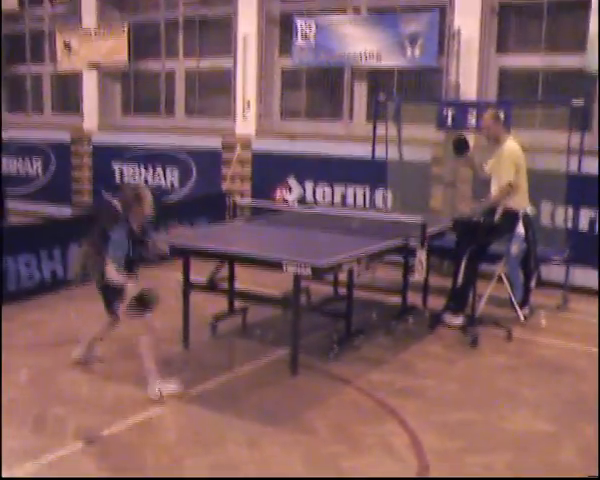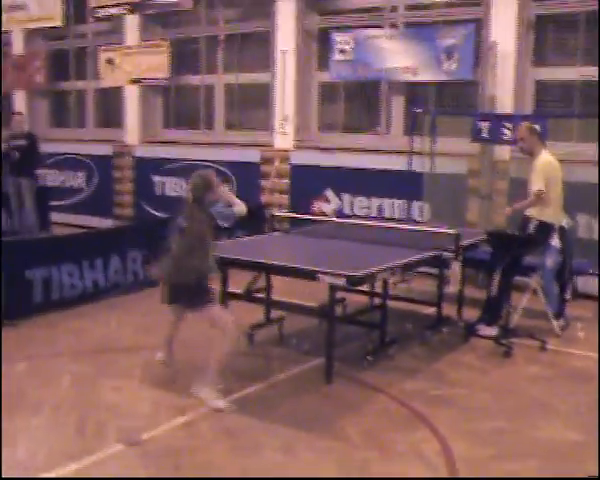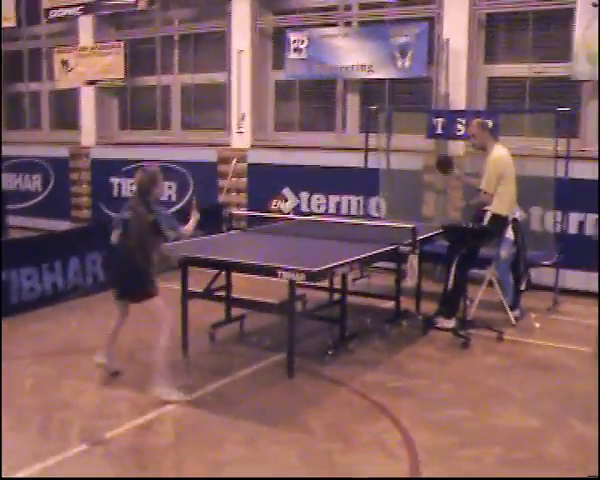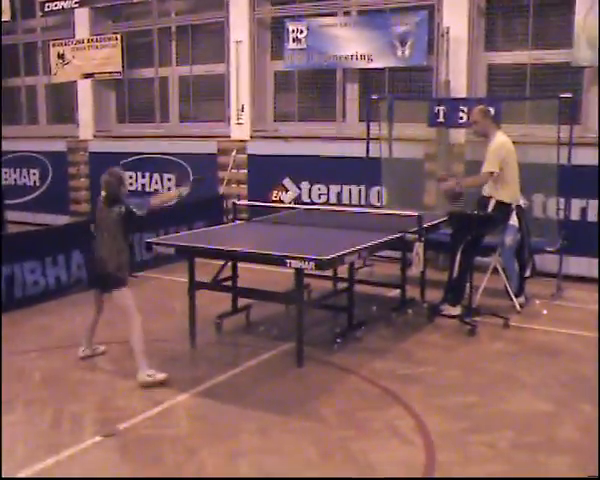
dt=0.4s
person 1, frame 1
left shoulder: (139, 227)
right shoulder: (121, 233)
left elbow: (153, 248)
right elbow: (110, 271)
right wrist: (128, 285)
left hip: (124, 282)
right hip: (114, 284)
left knee: (113, 320)
right knee: (147, 326)
left ankle: (83, 351)
right ankle: (155, 384)
person 1, frame 2
left shoulder: (185, 215)
right shoulder: (210, 213)
left elbow: (174, 246)
right wrist: (226, 195)
left hip: (177, 279)
right hip: (194, 283)
left knee: (179, 316)
right knee: (228, 331)
left ankle: (166, 352)
right ankle: (207, 386)
person 1, frame 3
left shoulder: (128, 209)
right shoulder: (157, 213)
left elbow: (114, 239)
right elbow: (185, 232)
right wrist: (194, 217)
left hip: (120, 271)
right hip: (139, 273)
left knee: (122, 315)
right knee: (167, 323)
left ankle: (107, 357)
right ankle: (161, 384)
person 1, frame 4
left shoulder: (101, 207)
right shoulder: (125, 206)
right elbow: (157, 201)
right wrist: (178, 192)
left hip: (97, 266)
right hip: (113, 269)
left knee: (98, 307)
right knee: (134, 317)
left ankle: (86, 347)
right ankle: (144, 370)
person 2, frame 1
left shoulder: (509, 150)
right shoulder: (503, 149)
left elbow: (507, 187)
right elbow: (485, 172)
left wrist: (483, 205)
right wrist: (469, 158)
left hip: (505, 212)
right hip: (508, 212)
left knee: (465, 247)
right knee: (474, 249)
left ankle: (455, 311)
person 2, frame 2
left shoulder: (541, 162)
right shoulder: (547, 159)
left elbow: (537, 198)
left wrist: (513, 208)
right wrist: (518, 208)
left hip: (538, 224)
right hip: (548, 224)
right knee: (510, 261)
left ankle: (489, 322)
person 2, frame 3
left shoulder: (495, 157)
right shoulder: (499, 154)
left elbow: (486, 198)
right elbow: (486, 187)
right wrist: (459, 176)
left hip: (493, 217)
right hip: (500, 217)
left knee: (456, 253)
right knee: (465, 254)
left ankle: (447, 315)
person 2, frame 4
left shoulder: (497, 143)
right shoulder: (501, 141)
left elbow: (483, 179)
left wrist: (456, 183)
right wrist: (461, 184)
left hip: (497, 204)
right hip: (502, 202)
left knee: (460, 240)
right knee: (469, 241)
left ankle: (452, 302)
